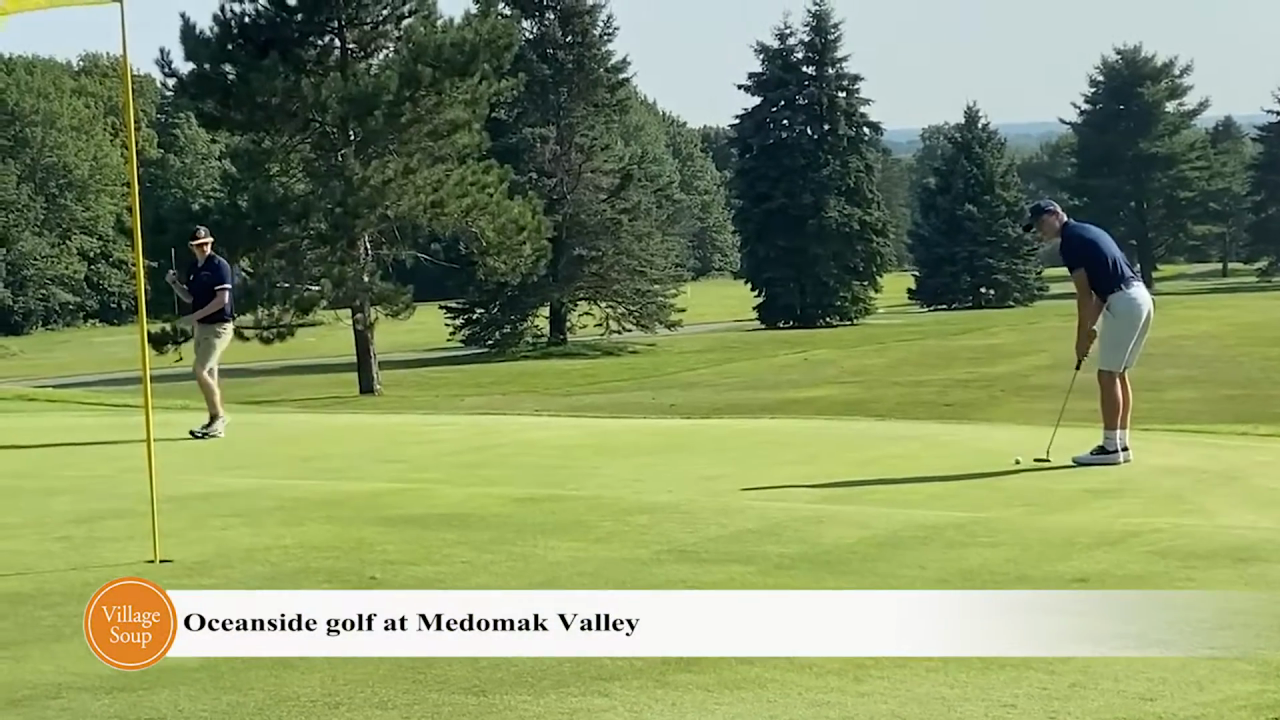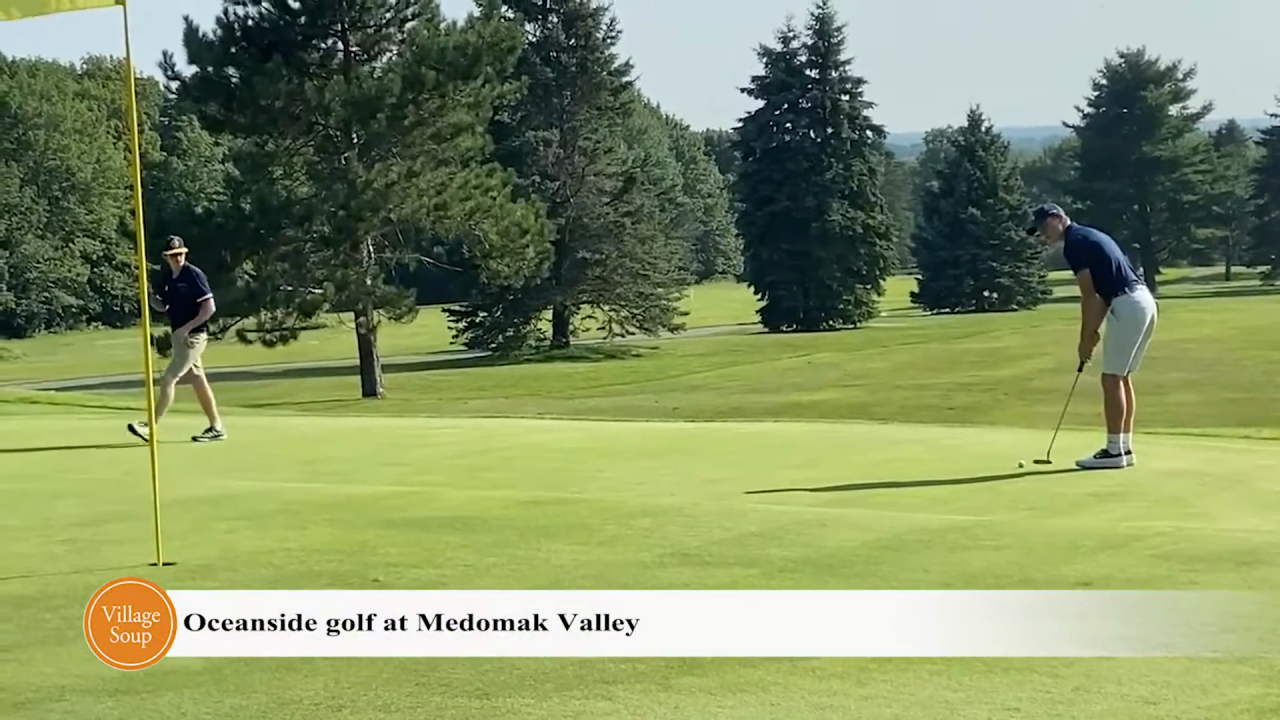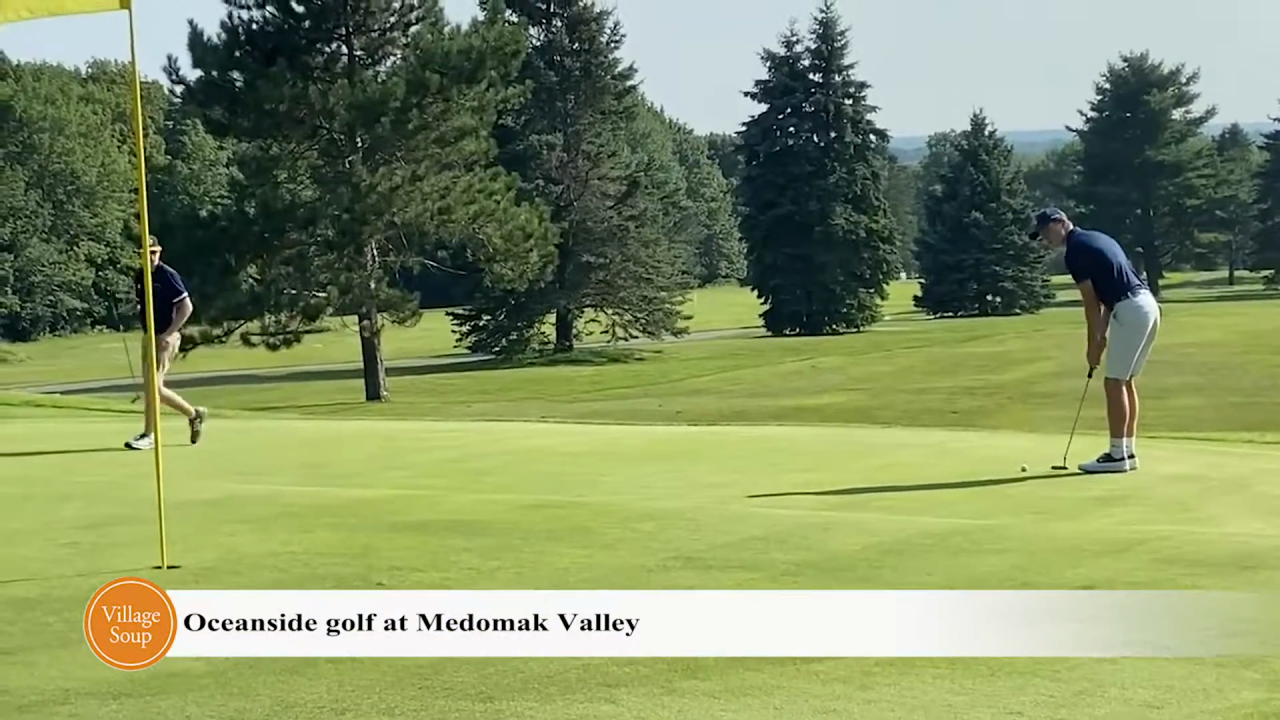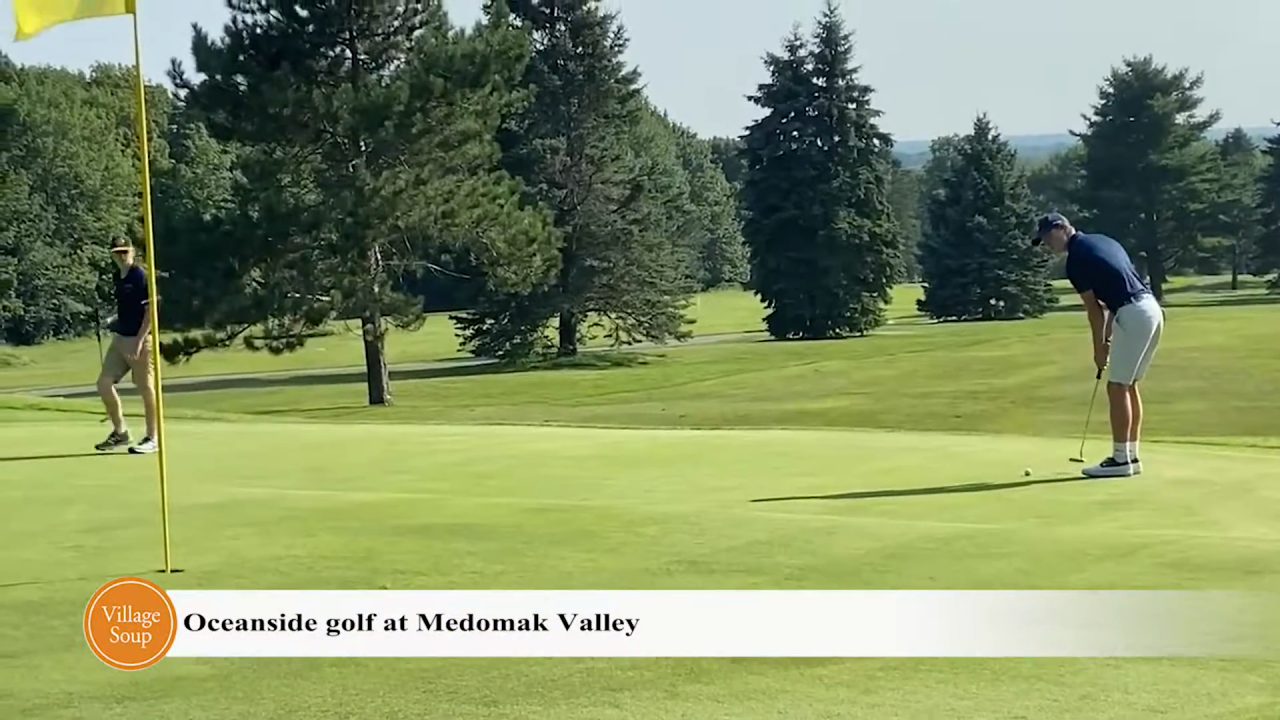
dt=0.2s
person 1, frame 1
left shoulder: (1070, 241)
right shoulder: (1087, 231)
left elbow: (1084, 293)
left wrist: (1081, 336)
right wrist: (1091, 329)
left hip: (1124, 303)
right hip: (1139, 298)
left knee: (1108, 375)
right knee: (1118, 374)
left ankle: (1111, 447)
right ankle: (1121, 444)
person 1, frame 2
left shoulder: (1074, 243)
right shoulder: (1090, 236)
left elbow: (1089, 295)
left wrist: (1085, 339)
right wrist: (1094, 331)
left hip: (1128, 306)
right hip: (1143, 302)
left knee: (1112, 378)
right knee: (1122, 377)
left ankle: (1114, 451)
right ankle: (1124, 448)
person 1, frame 3
left shoulder: (1075, 251)
right shoulder: (1095, 238)
left elbow: (1092, 302)
left wrist: (1092, 345)
right wrist: (1103, 335)
left hip: (1131, 310)
right hip: (1146, 305)
left knee: (1114, 382)
right knee: (1125, 381)
left ankle: (1118, 455)
right ankle: (1127, 452)
person 1, frame 4
left shoulder: (1076, 259)
right shoulder: (1100, 240)
left elbow: (1094, 309)
left wrist: (1098, 349)
right wrist: (1108, 338)
left hip: (1134, 315)
right hip: (1150, 310)
left knee: (1117, 387)
right knee: (1129, 385)
left ankle: (1121, 459)
right ankle: (1131, 456)
person 2, frame 1
left shoulder: (219, 265)
right shoulder: (193, 267)
left elbow: (223, 299)
right elbow: (189, 298)
left wrist: (195, 316)
right wrist: (174, 283)
left hip: (218, 327)
right hip: (201, 328)
left knee: (200, 372)
right knee: (209, 375)
left ankle: (217, 417)
right ankle: (213, 422)
person 2, frame 2
left shoulder: (194, 275)
right shoulder: (166, 277)
left elbow: (210, 307)
right elbow: (163, 306)
left wrist: (186, 328)
right wrist: (149, 297)
left hip: (193, 337)
right hip: (180, 337)
left knee: (168, 379)
right knee: (198, 383)
left ankle: (149, 427)
right ankle: (216, 428)
person 2, frame 3
left shoulder: (169, 275)
right shoulder: (139, 275)
left elbow: (186, 307)
left wrist: (170, 333)
right wrist: (136, 311)
left hip: (165, 339)
right hip: (148, 337)
left knee: (152, 386)
right knee: (156, 388)
left ankle: (149, 435)
right ankle: (194, 413)
person 2, frame 4
left shoulder: (140, 276)
right shoulder: (118, 276)
left elbow: (150, 310)
left wrist: (139, 341)
right wrist: (114, 319)
left hip: (142, 341)
right hip: (121, 338)
left knee: (146, 389)
right knee: (104, 384)
left ankle: (151, 438)
right ankle: (120, 431)
